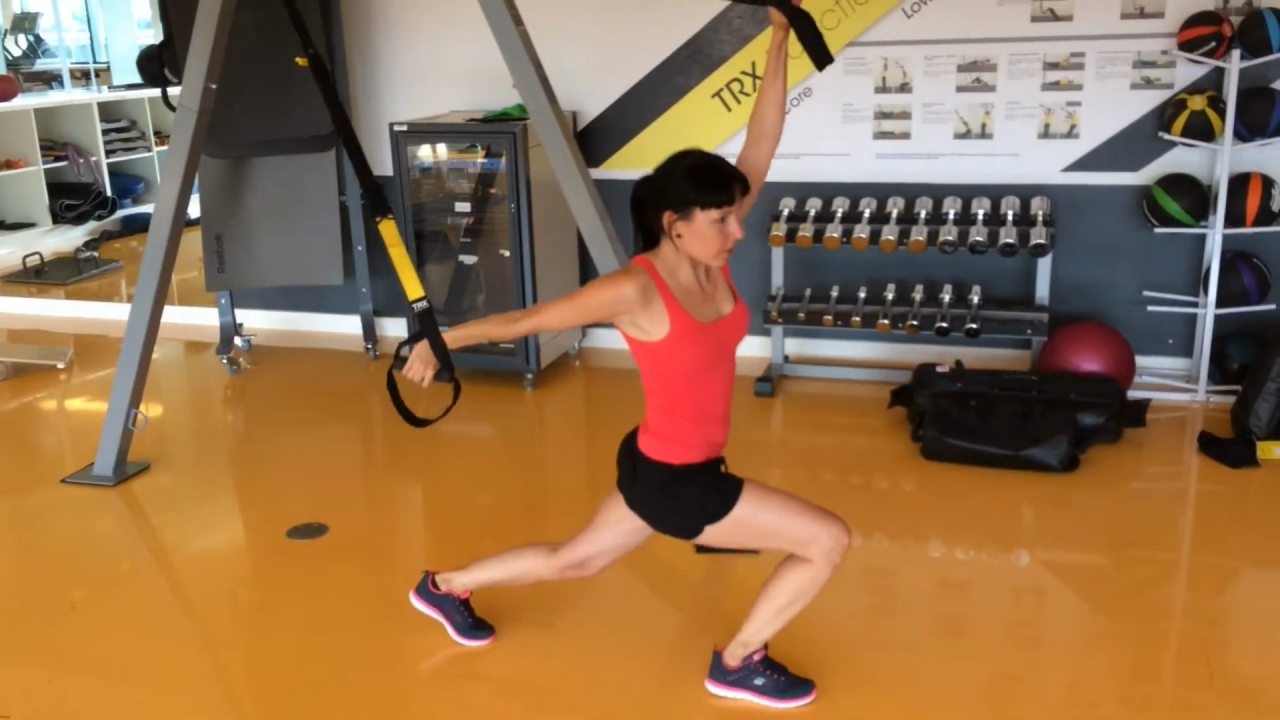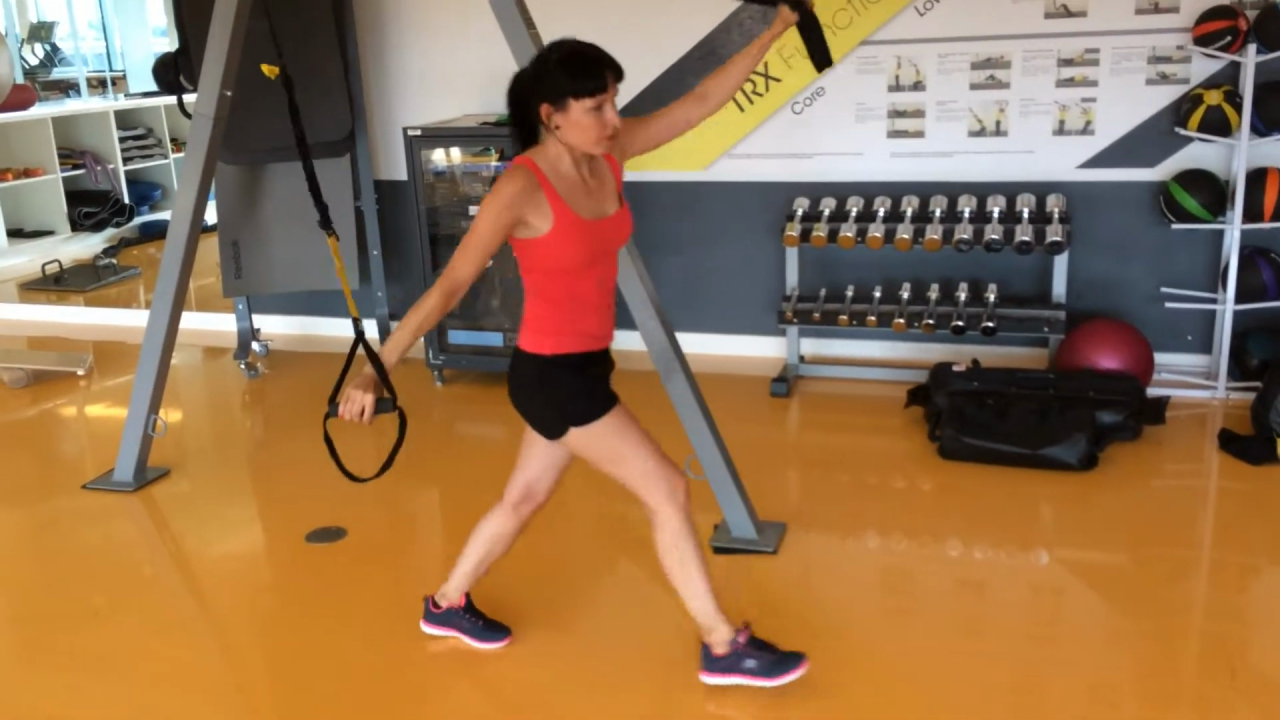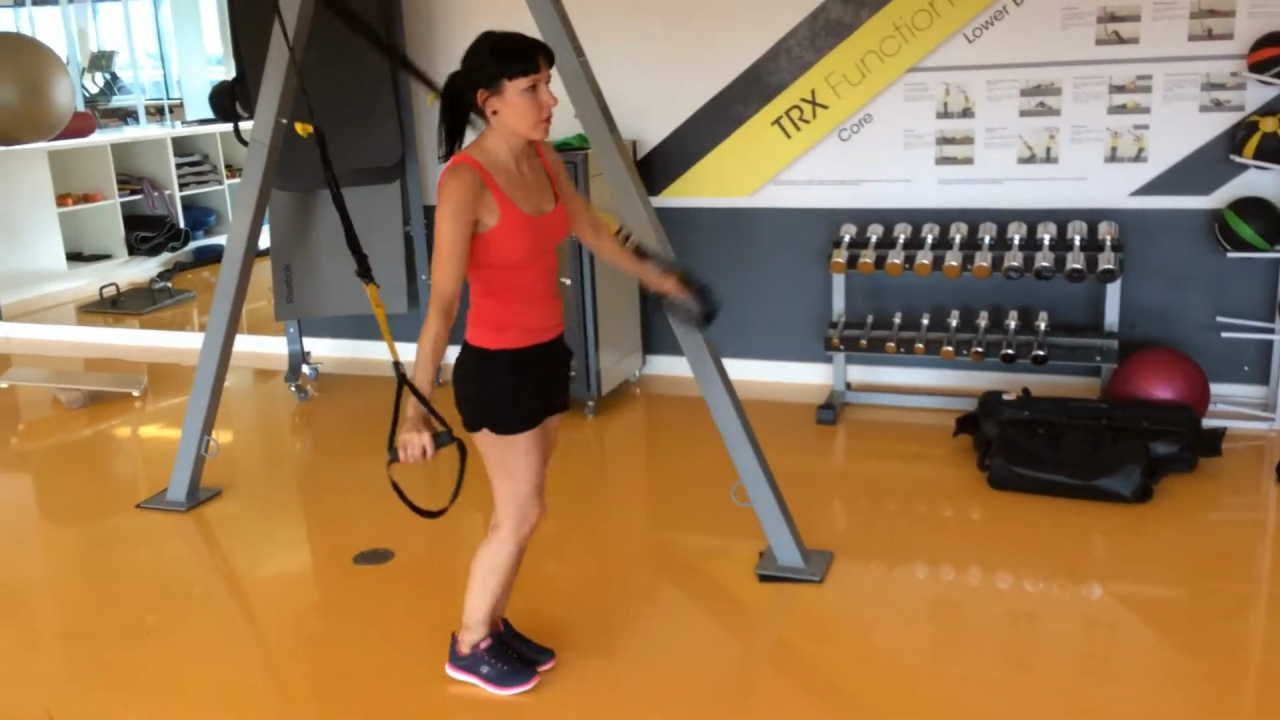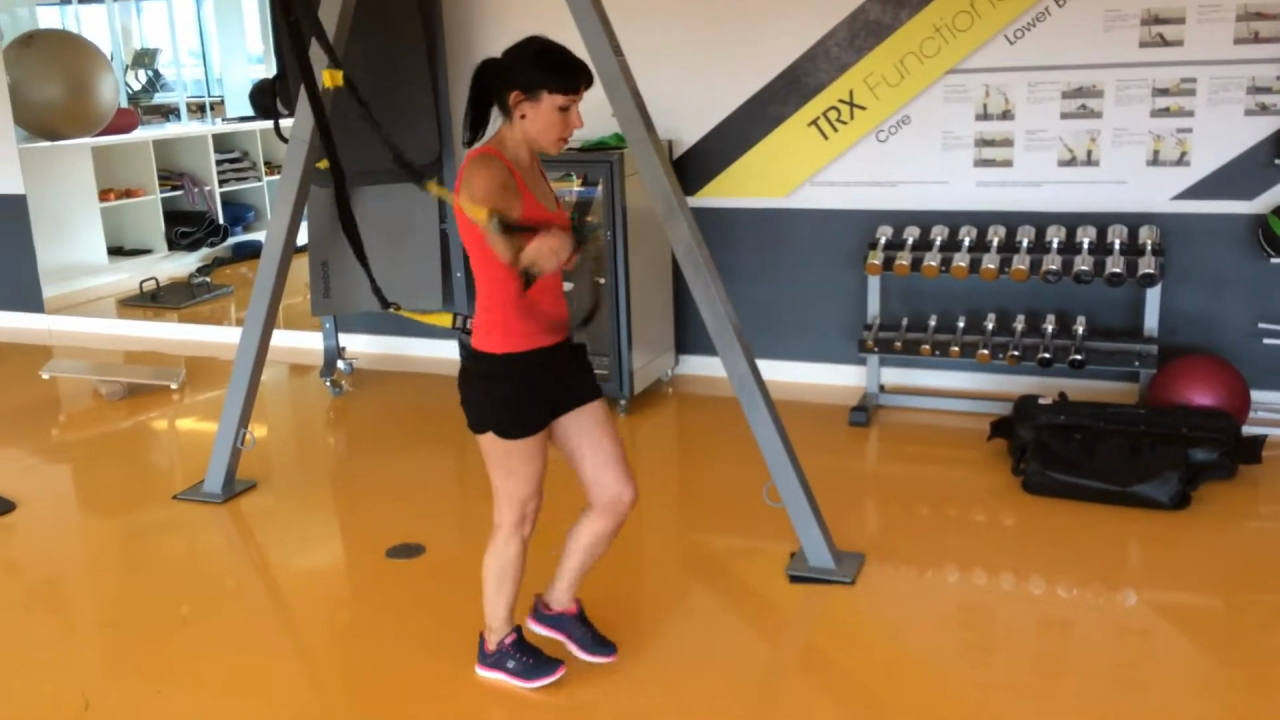
dt=0.5s
person 1, frame 1
left shoulder: (707, 258)
right shoulder: (634, 290)
left elbow: (761, 147)
right elbow: (523, 319)
right wrist: (436, 344)
left hip: (678, 464)
right hip: (673, 477)
left knee: (577, 559)
right knee: (826, 539)
left ankle: (442, 588)
right ankle: (737, 662)
person 1, frame 2
left shoulder: (606, 153)
right shoulder: (520, 187)
left elbow: (701, 102)
right elbow: (450, 285)
right wrist: (378, 369)
left hip: (583, 365)
right hip: (551, 374)
left knee: (524, 497)
right knee: (668, 491)
left ankle: (446, 605)
right ankle: (723, 644)
person 1, frame 3
left shoulder: (543, 161)
right shoulder: (464, 180)
left elbow: (589, 230)
right elbow: (443, 297)
left wrist: (651, 274)
right wrist: (417, 406)
left hip: (547, 355)
right hip: (498, 369)
left knee: (519, 507)
right knee: (518, 518)
left ankle: (493, 629)
right ankle: (470, 649)
person 1, frame 4
left shoulder: (527, 165)
right shoulder: (485, 170)
right elbow: (498, 235)
right wrist: (534, 244)
left hip: (558, 359)
right hip: (504, 372)
left knee: (616, 495)
right knee: (516, 519)
left ankle: (557, 607)
right ankle: (498, 645)
